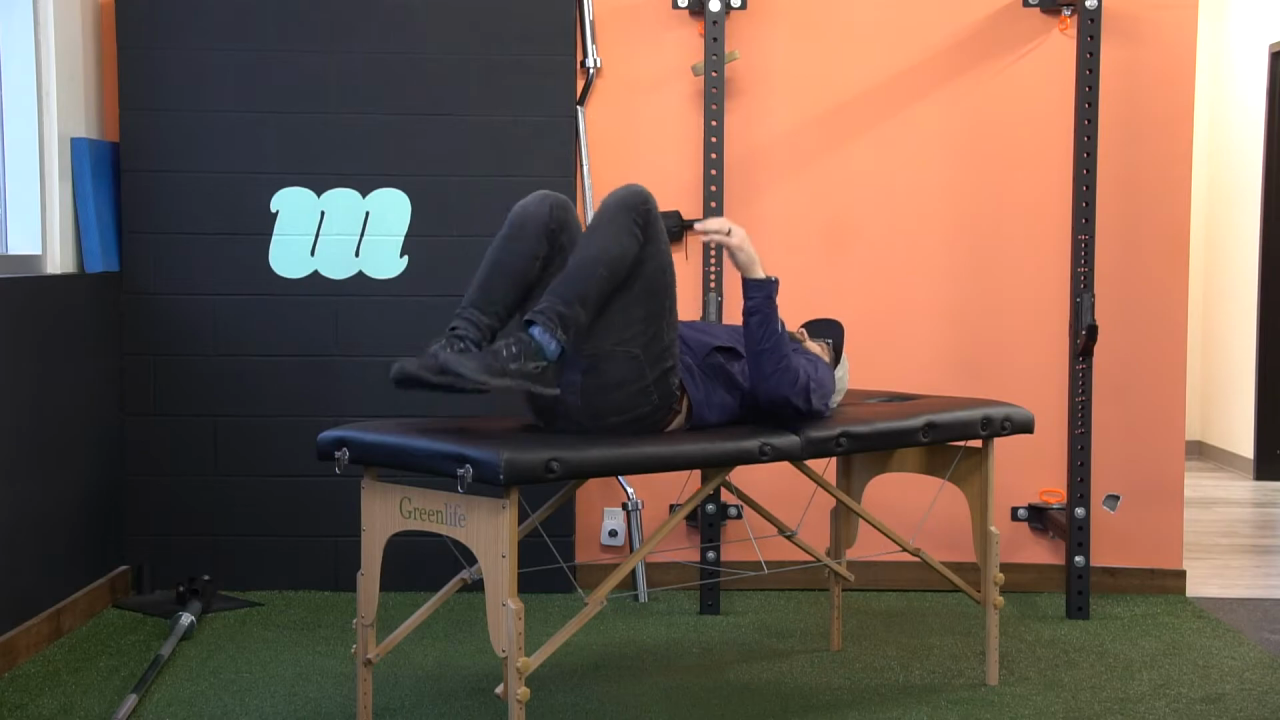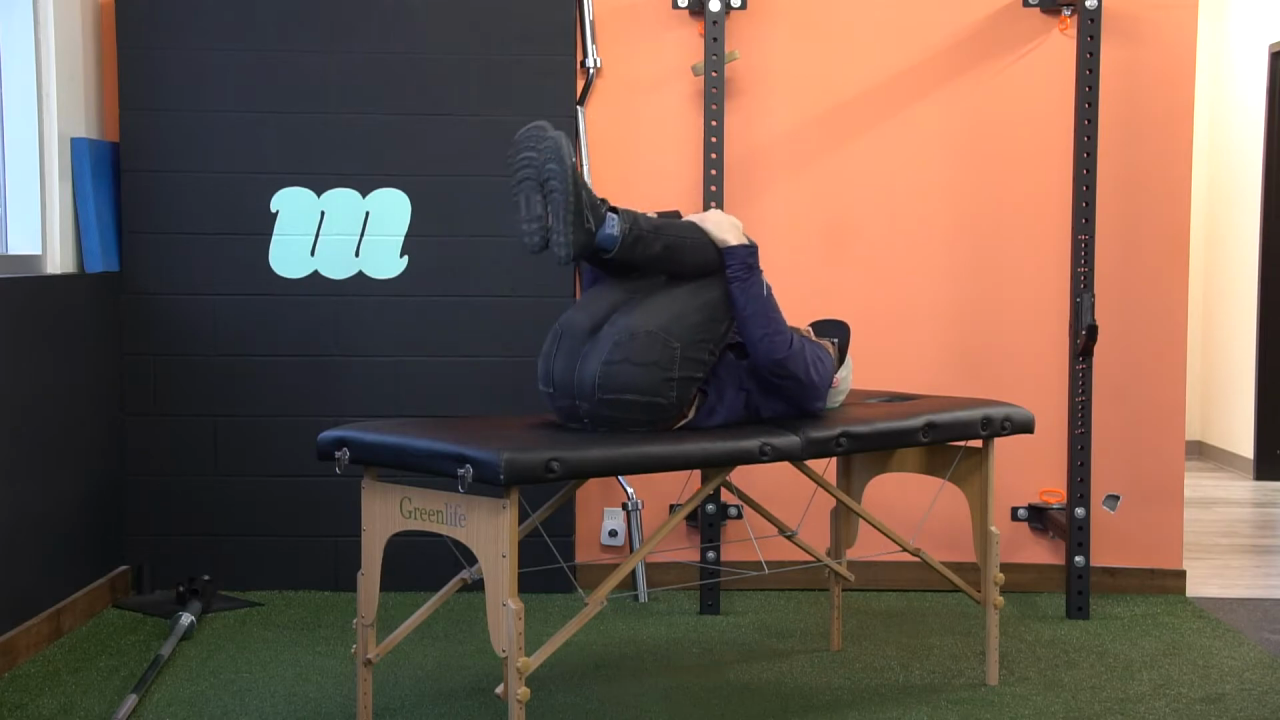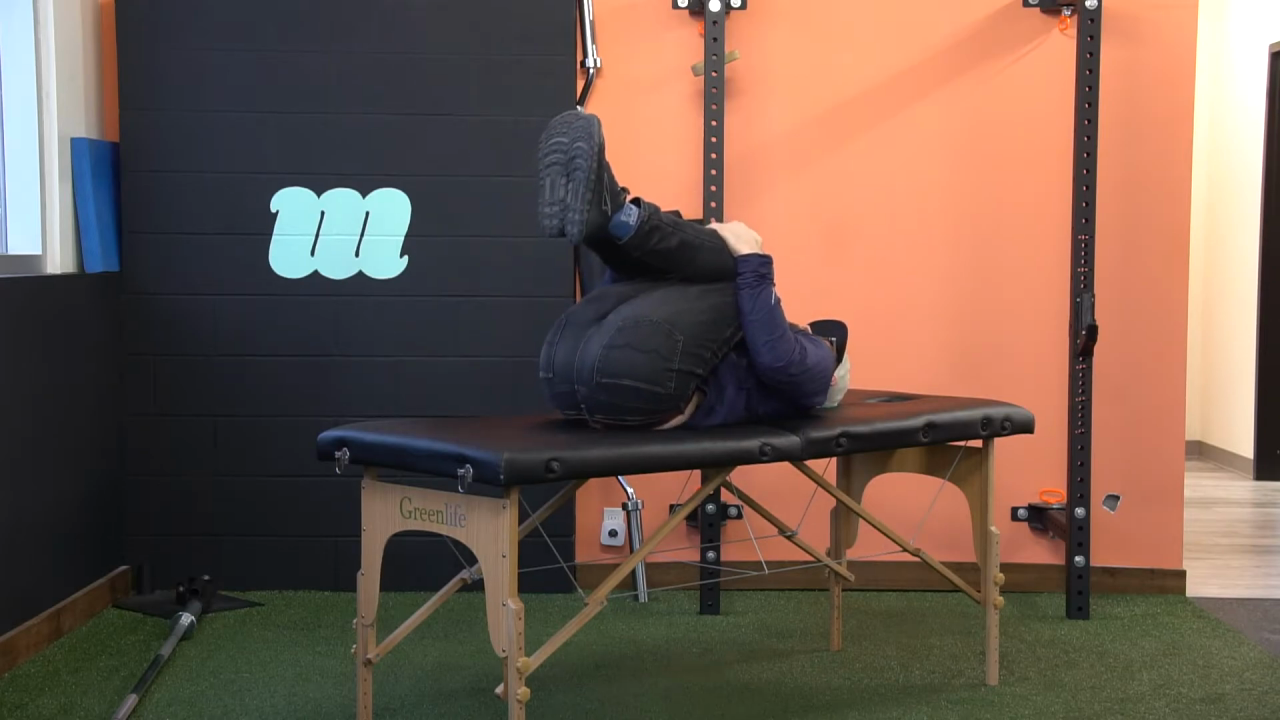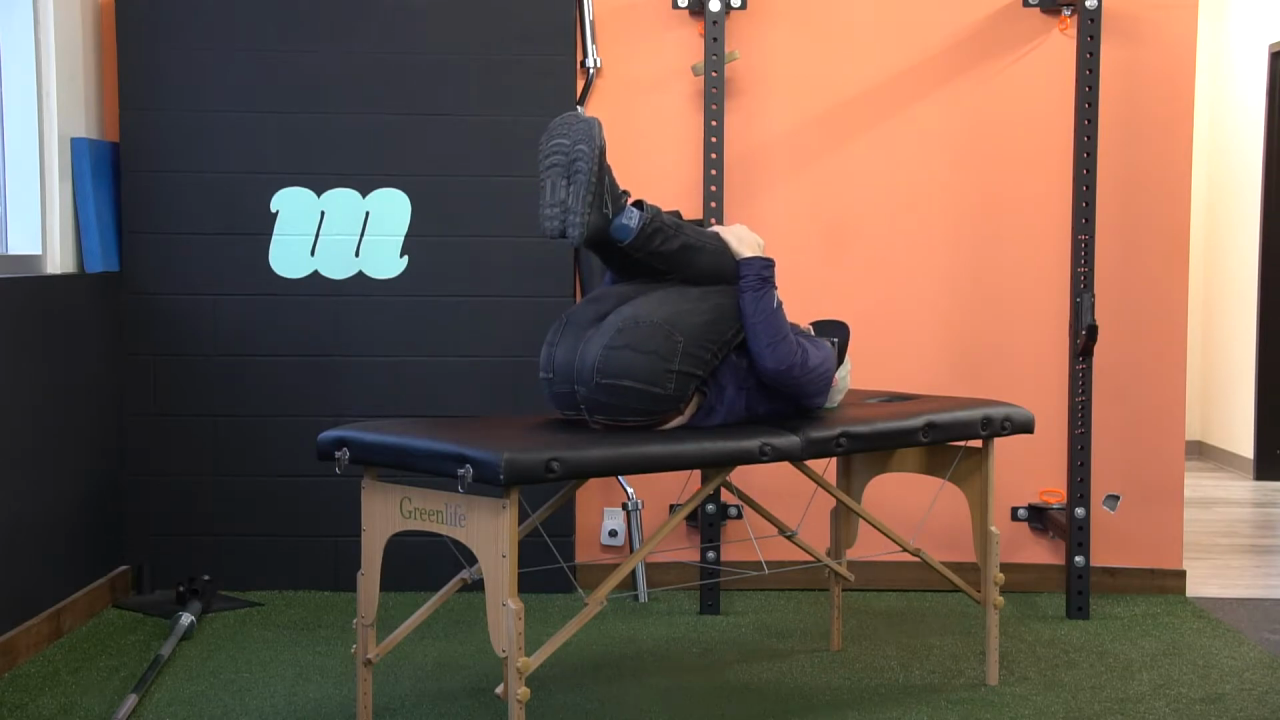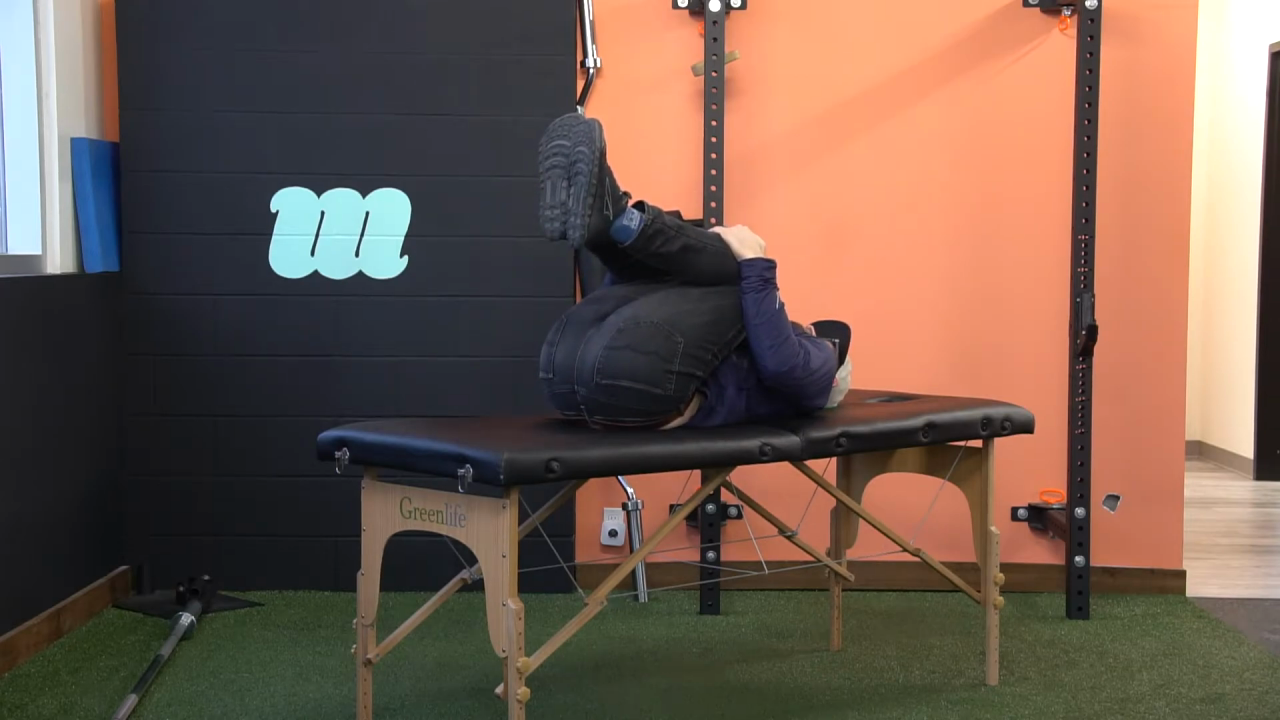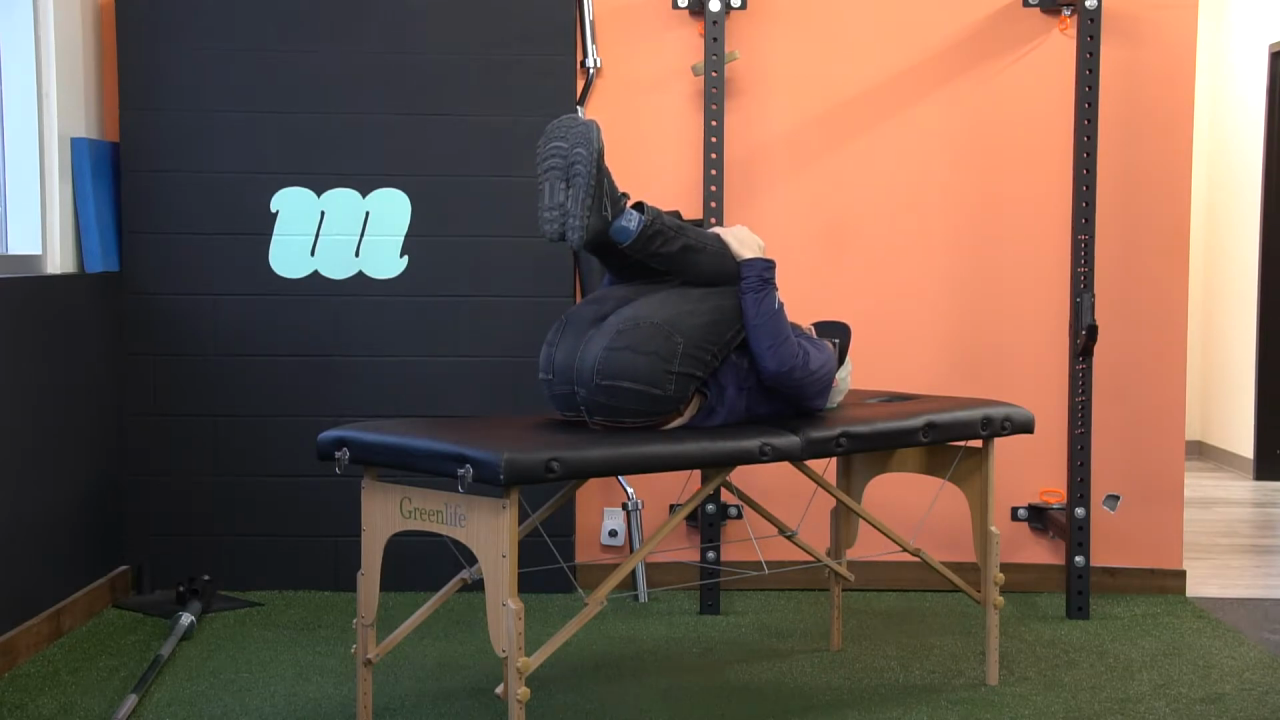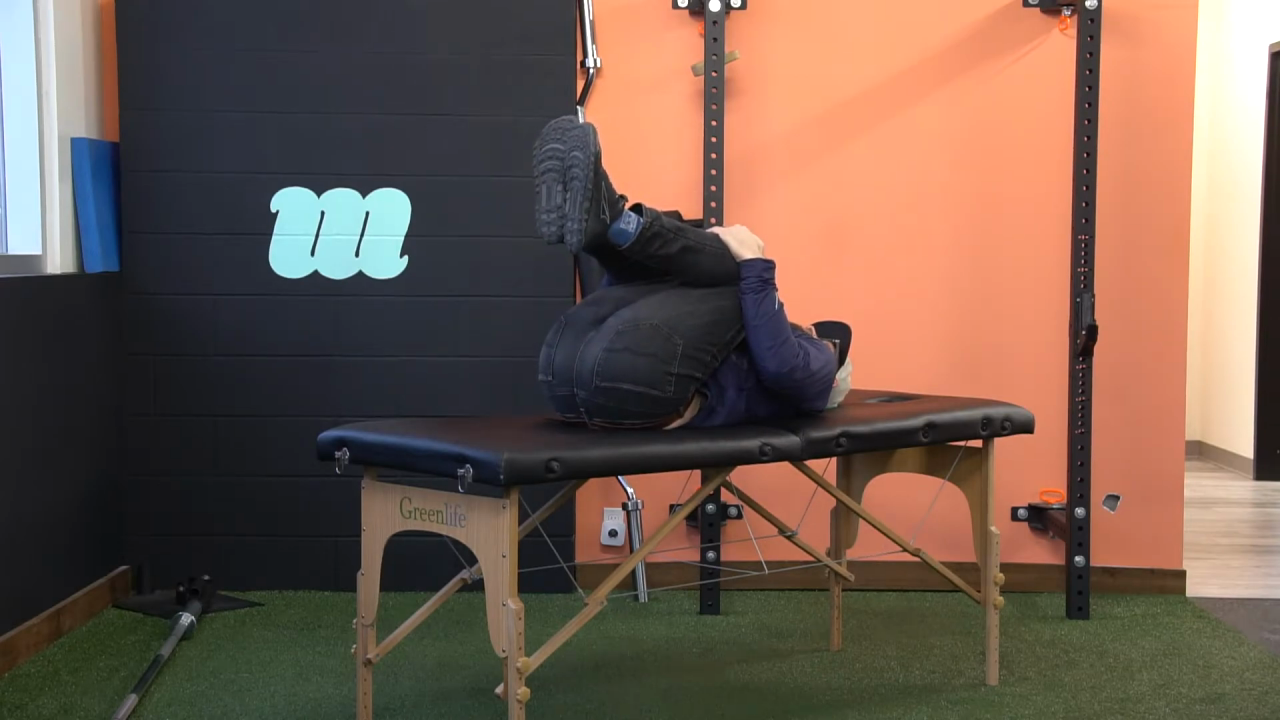
dt=0.7s
person 1, frame 1
left shoulder: (809, 375)
right shoulder: (729, 343)
left elbow: (776, 387)
right elbow: (614, 323)
left wrist: (755, 275)
left hip: (633, 393)
right hip: (570, 384)
left knee: (632, 203)
right knee: (546, 210)
left ankle: (533, 357)
right ankle: (460, 350)
person 1, frame 2
left shoulder: (810, 373)
right shoulder: (732, 344)
left elbow: (773, 349)
left wrist: (738, 249)
left hip: (637, 386)
left knee: (730, 254)
left ankle: (593, 222)
right ankle: (579, 224)
person 1, frame 3
left shoulder: (812, 364)
right shoulder: (733, 345)
left elbow: (776, 359)
left wrist: (751, 261)
left knee: (739, 267)
left ankle: (613, 212)
right ankle: (600, 213)
person 1, frame 4
left shoulder: (814, 364)
right shoulder: (735, 349)
left elbow: (778, 361)
left wrist: (753, 263)
left hip: (642, 380)
left knee: (739, 268)
left ankle: (612, 213)
right ankle: (605, 215)
person 1, frame 5
left shoulder: (817, 364)
right shoulder: (734, 347)
left elbow: (780, 364)
left wrist: (755, 265)
left knee: (741, 270)
left ankle: (616, 216)
right ankle: (599, 215)
person 1, frame 6
left shoulder: (815, 365)
right shoulder: (737, 348)
left elbow: (779, 364)
left wrist: (754, 265)
left knee: (741, 270)
left ankle: (611, 215)
right ankle: (601, 214)
person 1, frame 7
left shoulder: (816, 365)
right shoulder: (738, 346)
left elbow: (780, 365)
left wrist: (754, 265)
left knee: (740, 269)
left ankle: (611, 219)
